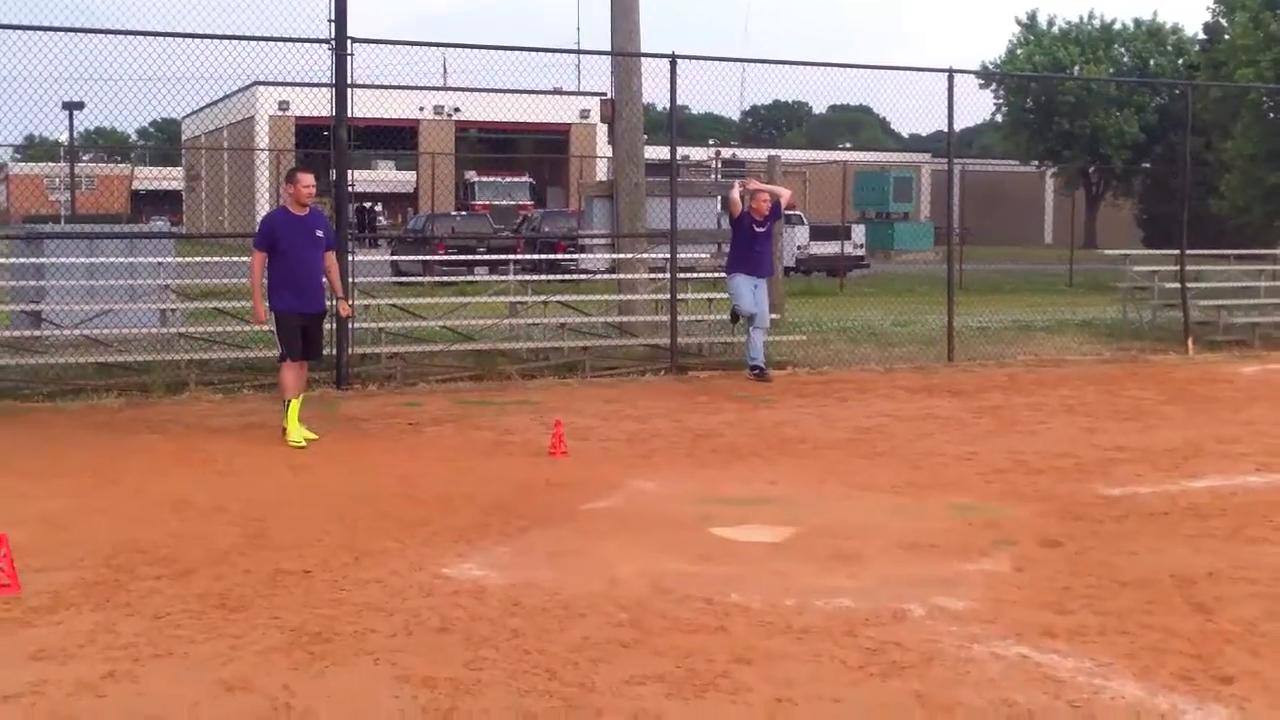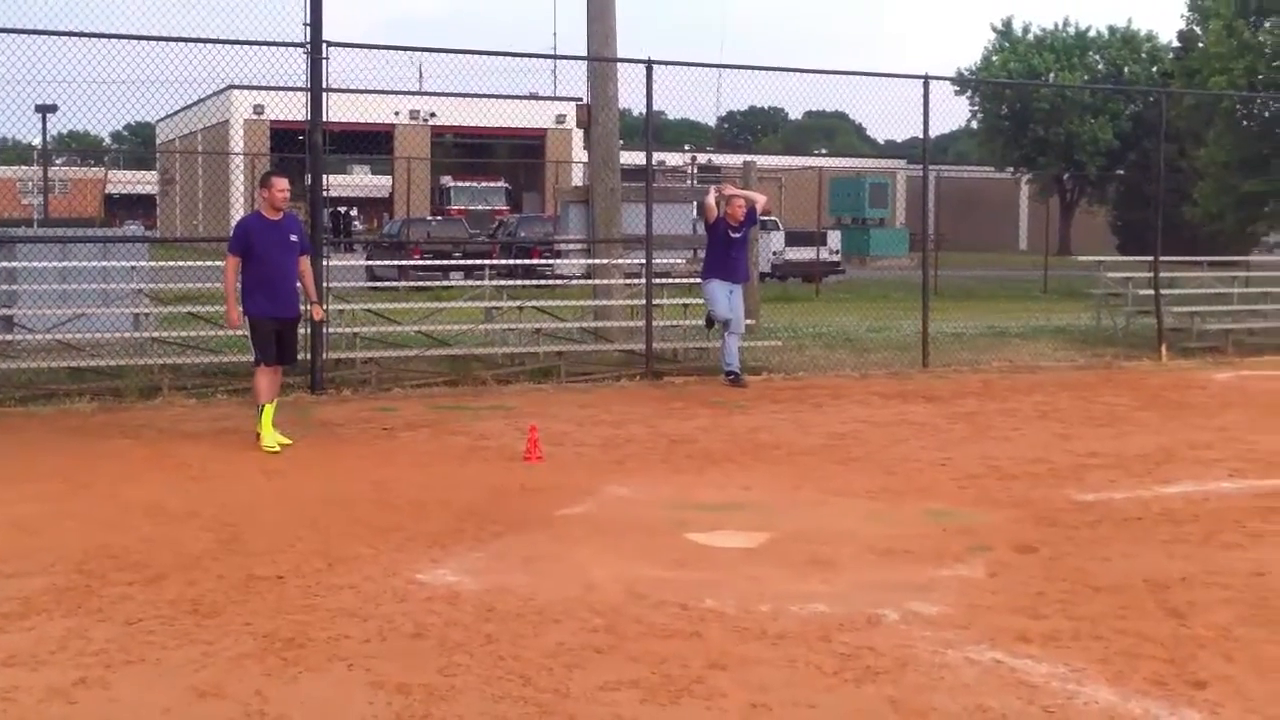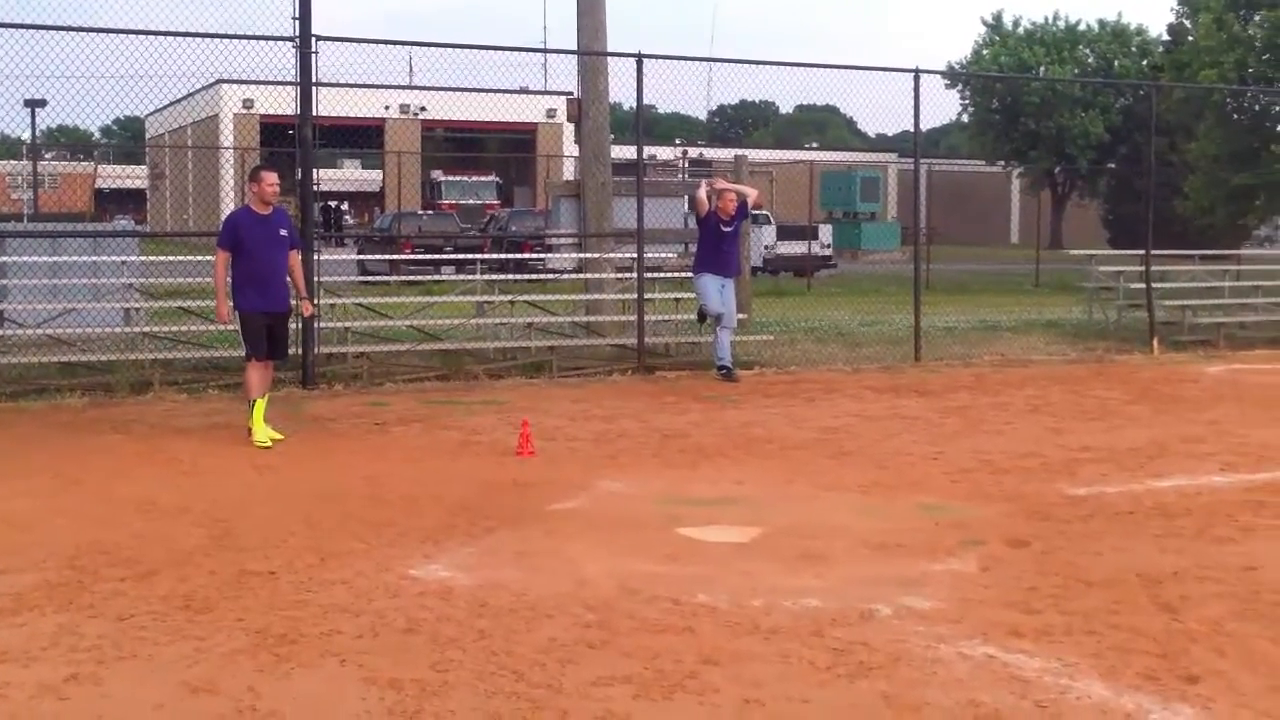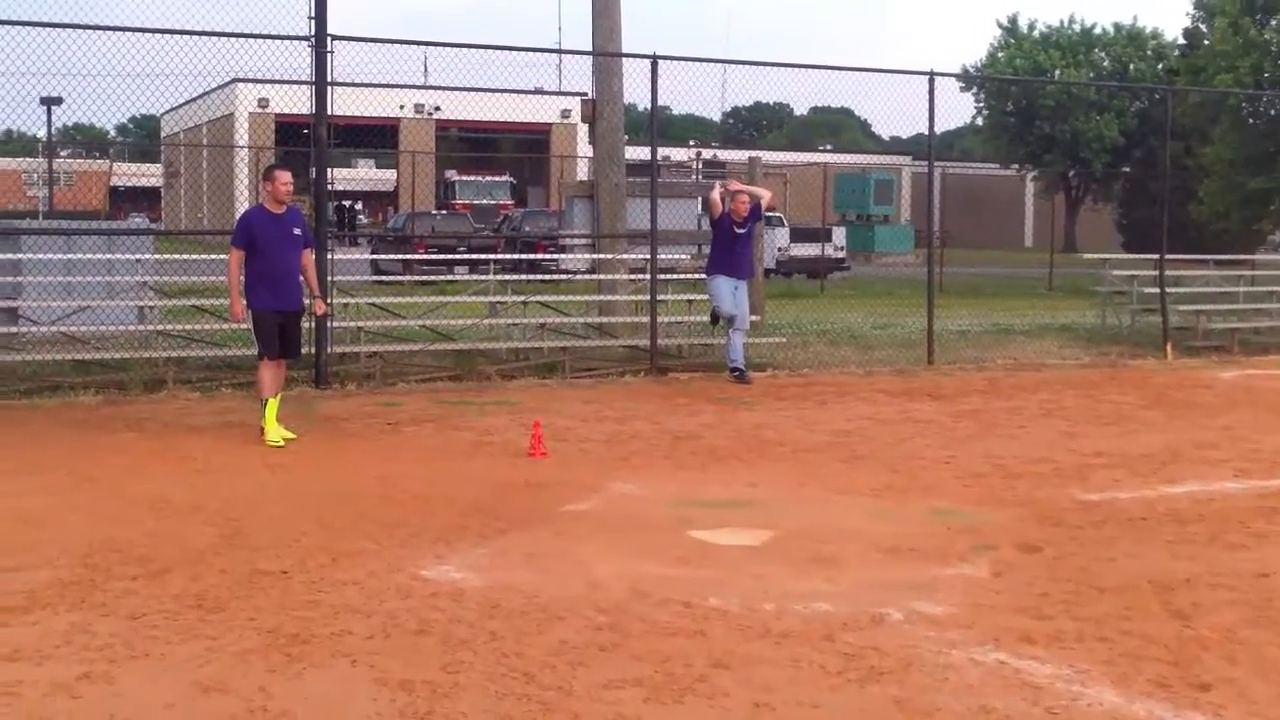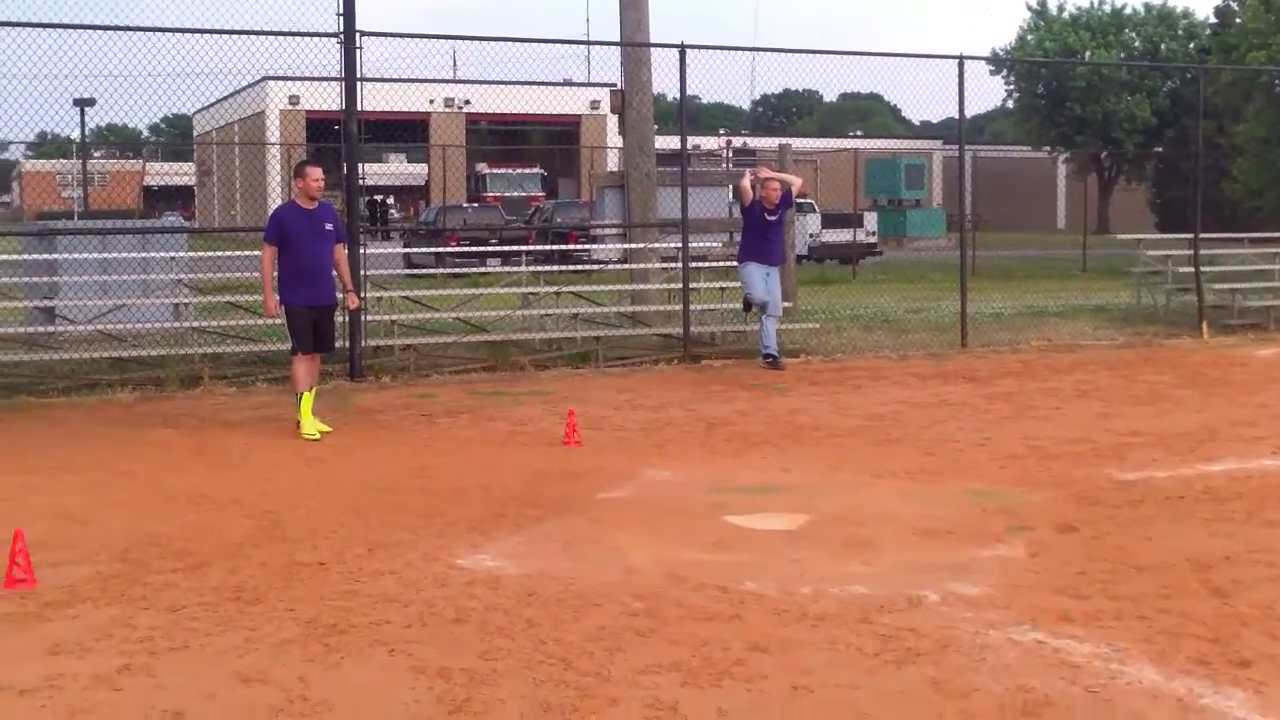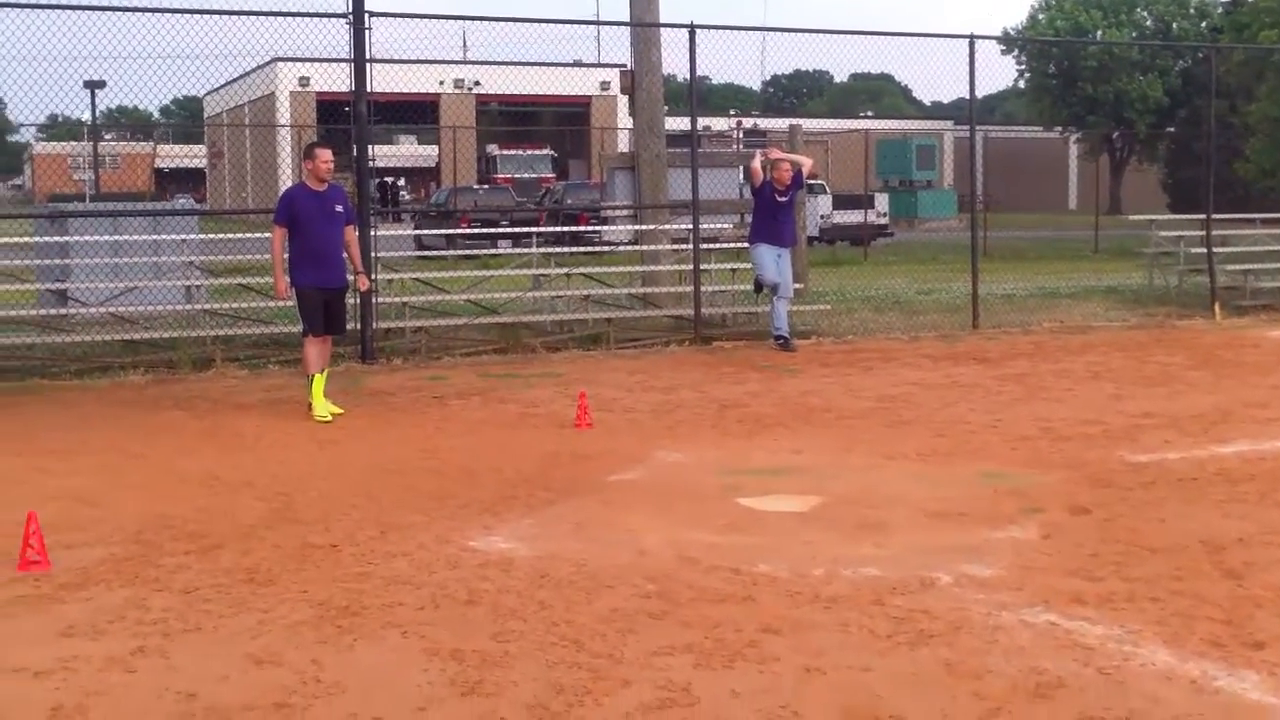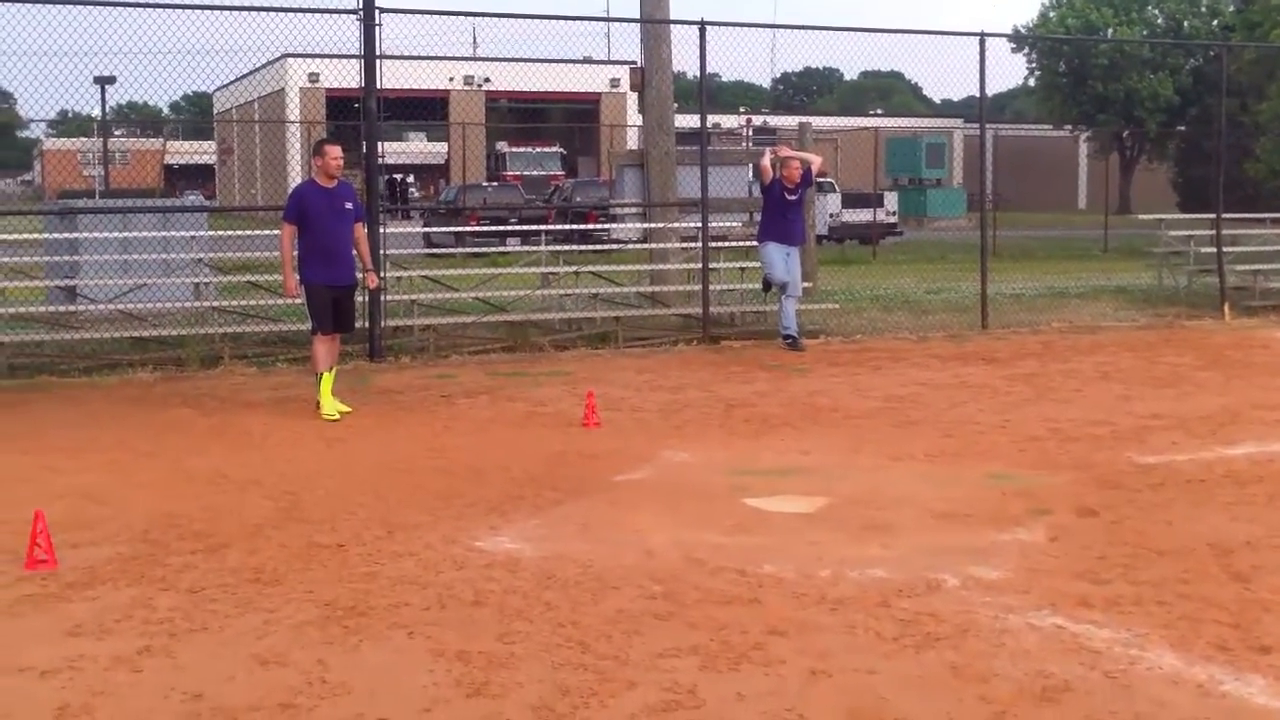
dt=0.3s
person 1, frame 1
left shoulder: (321, 220)
right shoulder: (273, 221)
left elbow: (330, 261)
right elbow: (258, 261)
left wrist: (340, 297)
right wrist: (258, 301)
left hip: (315, 306)
right hip: (286, 306)
left knee: (304, 361)
right knee: (290, 360)
left ankle: (294, 419)
right ankle: (291, 424)
person 1, frame 2
left shoulder: (295, 225)
right shoulder: (247, 225)
left elbow: (303, 266)
right elbow: (232, 266)
left wrist: (314, 301)
right wrist: (232, 305)
left hip: (289, 310)
right hip: (260, 311)
left knee: (278, 367)
right knee: (265, 365)
left ankle: (267, 425)
right ankle: (264, 429)
person 1, frame 3
left shoulder: (284, 219)
right shoulder: (237, 220)
left elbow: (293, 261)
right elbow: (221, 261)
left wrist: (303, 296)
right wrist: (221, 300)
left hip: (280, 305)
right hip: (250, 306)
left knee: (269, 361)
right knee: (256, 360)
left ankle: (260, 419)
right ankle: (256, 423)
person 1, frame 4
left shoulder: (298, 218)
right shoulder: (251, 218)
left elbow: (306, 259)
right elbow: (235, 260)
left wrist: (316, 295)
right wrist: (235, 299)
left hip: (293, 304)
right hip: (263, 304)
left knee: (282, 360)
right knee: (268, 359)
left ankle: (273, 419)
right ankle: (268, 423)
person 1, frame 5
left shoulder: (330, 213)
right shoulder: (283, 214)
left elbow: (339, 254)
right elbow: (268, 256)
left wrist: (349, 289)
right wrist: (268, 295)
left hip: (325, 299)
right hip: (296, 300)
left knee: (316, 354)
right knee: (302, 354)
left ankle: (308, 412)
right ankle: (303, 416)
person 1, frame 6
left shoulder: (339, 195)
right shoulder: (292, 196)
left elbow: (349, 236)
right elbow: (278, 237)
left wrist: (359, 271)
right wrist: (279, 276)
left hip: (336, 280)
right hip: (307, 281)
left knee: (327, 336)
right knee: (313, 336)
left ankle: (321, 395)
right ankle: (315, 398)
person 1, frame 7
left shoulder: (349, 191)
right shoulder: (302, 193)
left elbow: (358, 233)
right elbow: (287, 235)
left wrist: (368, 268)
right wrist: (288, 274)
left hip: (345, 278)
right hip: (316, 279)
left knee: (336, 334)
right knee: (322, 334)
left ankle: (328, 392)
right ankle: (324, 397)
person 2, frame 1
left shoulder: (770, 217)
right shoulder: (742, 218)
left elbow: (787, 194)
right elbow: (733, 198)
left wrist: (760, 186)
right wrist: (737, 187)
left hip: (761, 277)
right hip: (739, 274)
left knee: (760, 323)
right knee: (748, 309)
left ankle: (756, 366)
right ankle: (737, 310)
person 2, frame 2
left shoulder: (745, 223)
right shoulder: (717, 224)
left elbow: (762, 200)
right elbow: (708, 203)
left wrist: (736, 191)
right wrist: (712, 193)
left hip: (736, 283)
right hip: (714, 280)
left knee: (735, 328)
right knee: (723, 315)
left ankle: (731, 372)
right ankle: (713, 315)
person 2, frame 3
left shoulder: (737, 216)
right shoulder: (709, 218)
left elbow: (753, 193)
right elbow: (700, 197)
left wrist: (727, 185)
right wrist: (704, 186)
left hip: (728, 277)
right hip: (706, 274)
left knee: (727, 322)
right knee: (715, 309)
left ankle: (723, 366)
right ankle: (704, 309)
person 2, frame 4
left shoulder: (751, 218)
right shoulder: (722, 219)
left elbow: (767, 195)
right elbow: (713, 199)
left wrist: (741, 187)
right wrist: (718, 188)
left hip: (741, 279)
right hip: (719, 276)
left knee: (740, 325)
right knee: (728, 311)
left ankle: (736, 368)
right ankle: (718, 311)
person 2, frame 5
left shoulder: (781, 205)
right shoulder: (753, 207)
left elbow: (798, 182)
right elbow: (744, 186)
left wrist: (771, 174)
right wrist: (748, 175)
left hip: (773, 266)
right hip: (751, 263)
left knee: (773, 311)
right knee: (760, 298)
left ankle: (769, 354)
right ankle: (750, 298)
person 2, frame 6
left shoulder: (792, 186)
right shoulder: (764, 188)
left elbow: (808, 162)
right elbow: (754, 167)
left wrist: (781, 155)
right wrist: (759, 156)
left hip: (784, 247)
right hip: (762, 244)
left knee: (784, 293)
right knee: (771, 279)
left ankle: (781, 336)
right ankle: (761, 280)
person 2, frame 7
left shoulder: (802, 184)
right shoulder: (773, 186)
left elbow: (818, 160)
right elbow: (764, 165)
left wrist: (791, 153)
right wrist: (768, 154)
left hip: (793, 246)
right hip: (771, 243)
left knee: (792, 292)
right knee: (780, 278)
left ankle: (789, 335)
right ankle: (770, 278)
